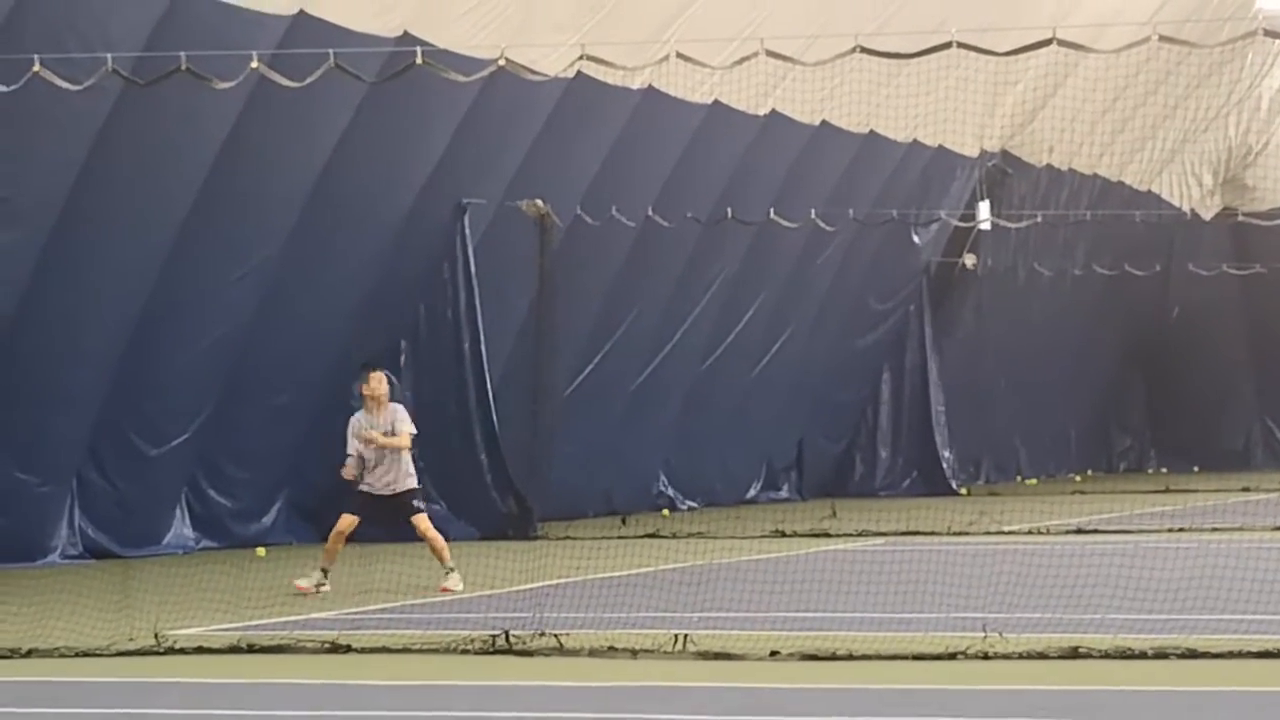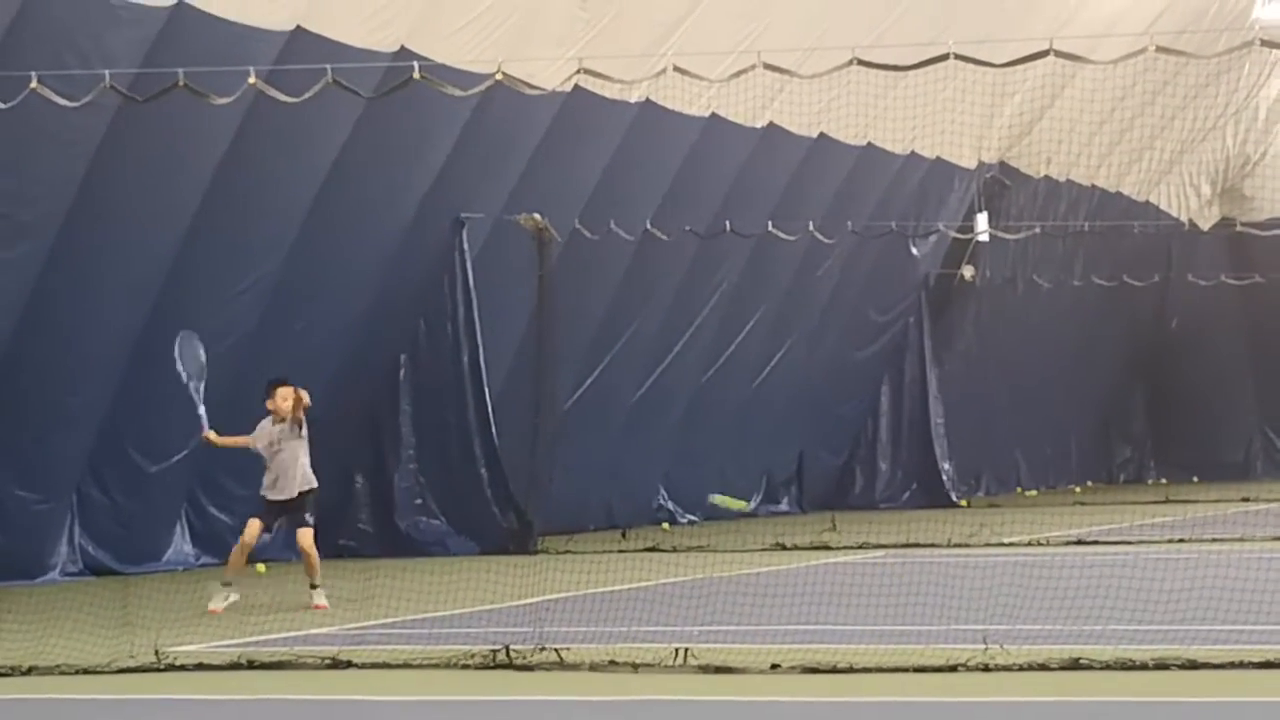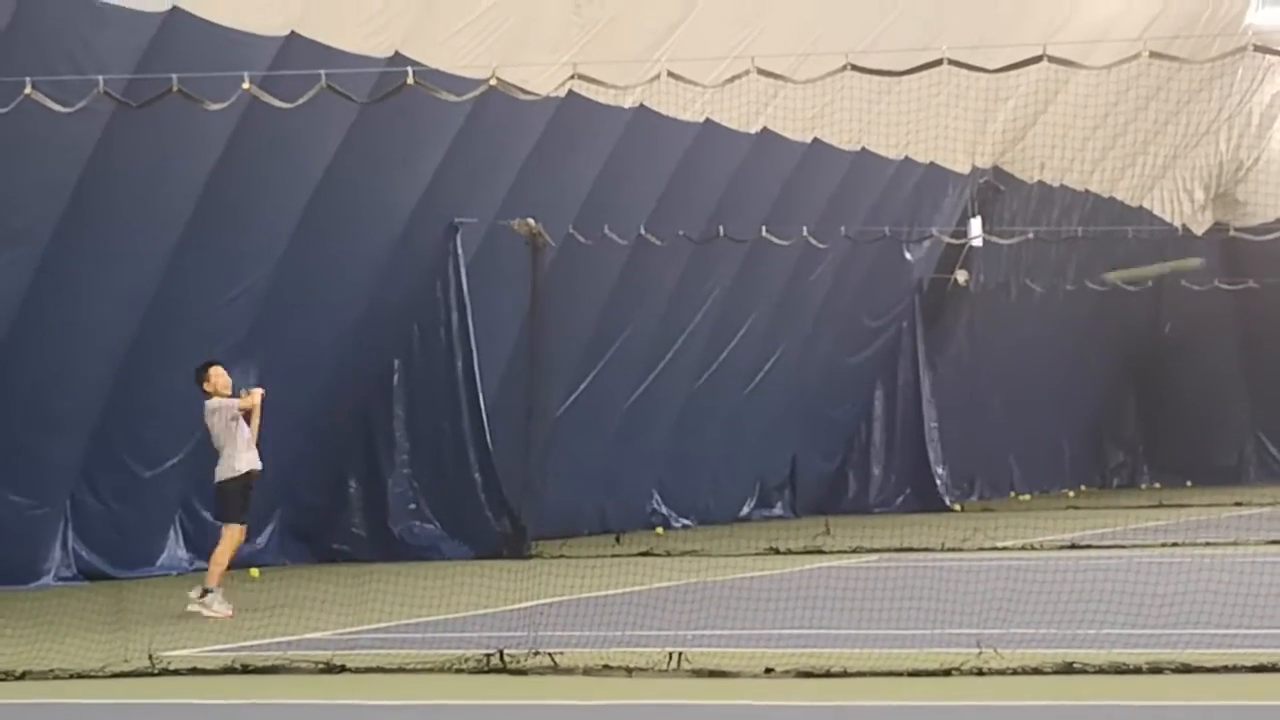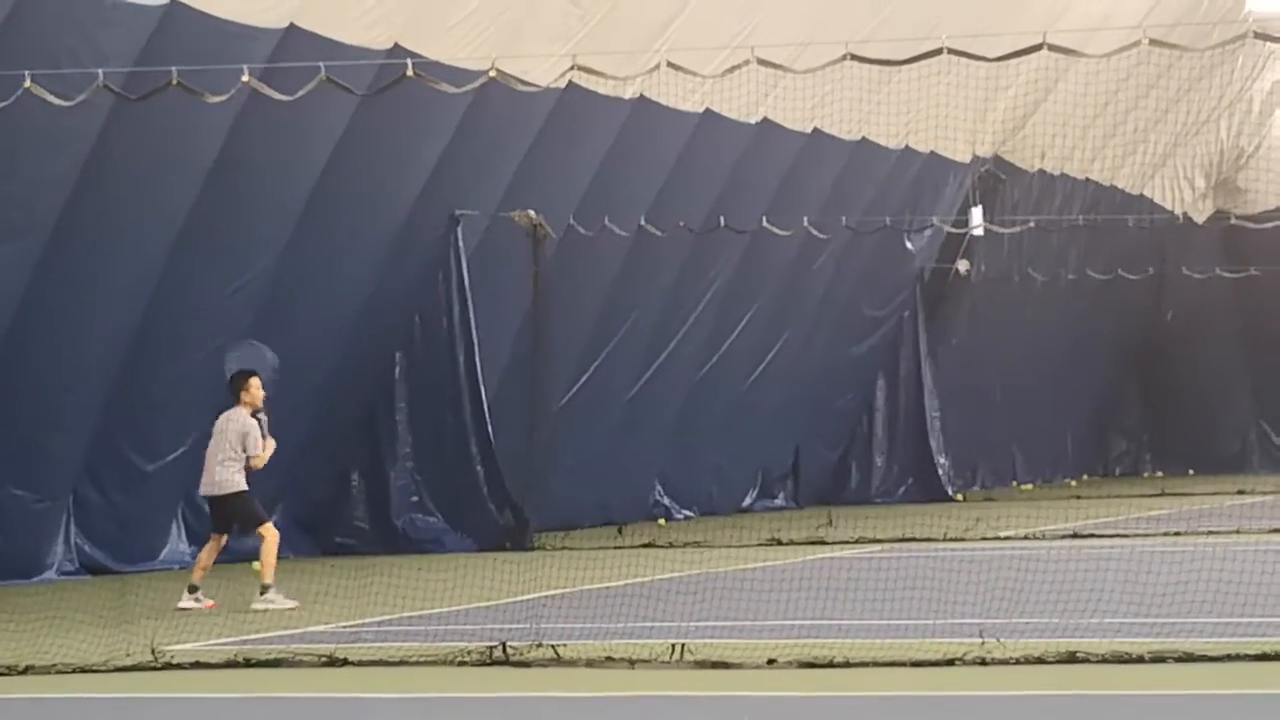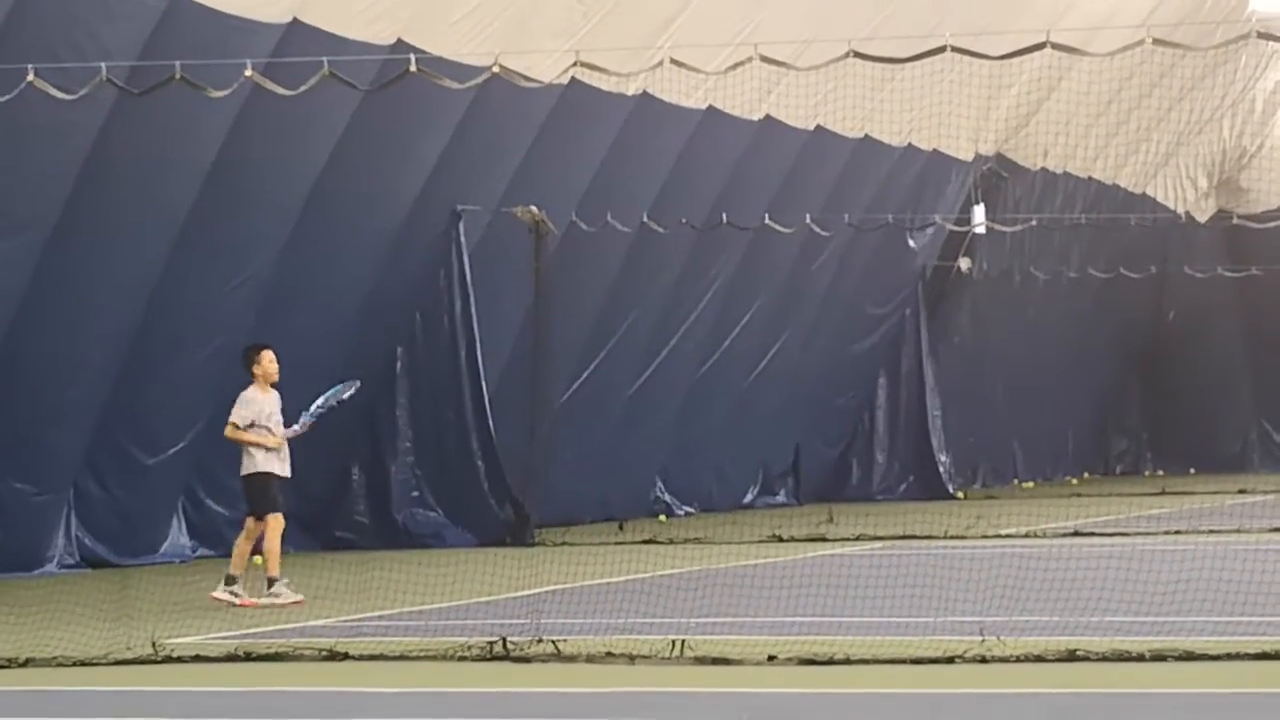
dt=0.5s
person 1, frame 1
left shoulder: (396, 411)
right shoulder: (356, 421)
left elbow: (405, 442)
right elbow: (354, 457)
left wrist: (381, 440)
right wrist: (350, 471)
left hip: (402, 484)
right hip: (369, 486)
left knee: (425, 528)
right knee: (341, 528)
left ankle: (451, 573)
right ankle: (322, 576)
person 1, frame 2
left shoulder: (297, 420)
right shoulder: (265, 427)
left elbow: (299, 407)
right elbow: (250, 442)
left wrist: (302, 399)
right wrist: (215, 438)
left hip: (301, 492)
right hip: (272, 494)
left knee: (305, 544)
right knee: (247, 539)
left ankle: (316, 590)
right ankle: (226, 589)
person 1, frame 3
left shoulder: (228, 408)
right shoulder: (212, 405)
left elbow: (249, 440)
right elbow: (252, 402)
left wrist: (253, 404)
right wrist: (256, 394)
left hip: (242, 476)
right hip: (233, 478)
left knee: (237, 537)
right knee: (231, 538)
left ankle: (208, 594)
right ankle: (207, 595)
person 1, frame 4
left shoulder: (223, 419)
right shoulder: (250, 424)
right elbow: (256, 463)
right wrist: (268, 448)
left hip: (212, 488)
right hip: (232, 488)
left knee: (216, 541)
right knee: (270, 535)
left ankle: (192, 594)
right ankle: (267, 594)
person 1, frame 5
left shoulder: (275, 396)
right shoulder: (247, 398)
right elbow: (230, 432)
left wrist: (294, 430)
right wrist: (264, 441)
left hip: (275, 470)
right hip: (258, 470)
left knee: (253, 529)
right knee: (275, 523)
left ankle: (230, 586)
right ankle: (275, 587)
